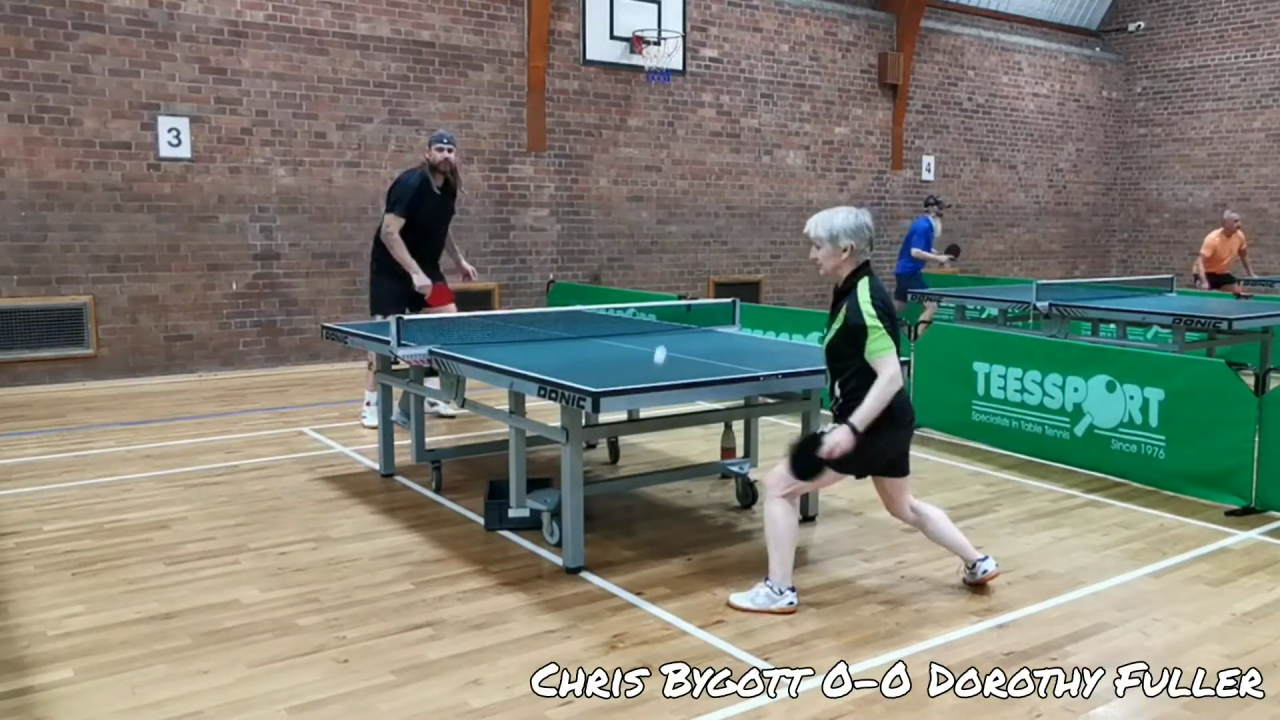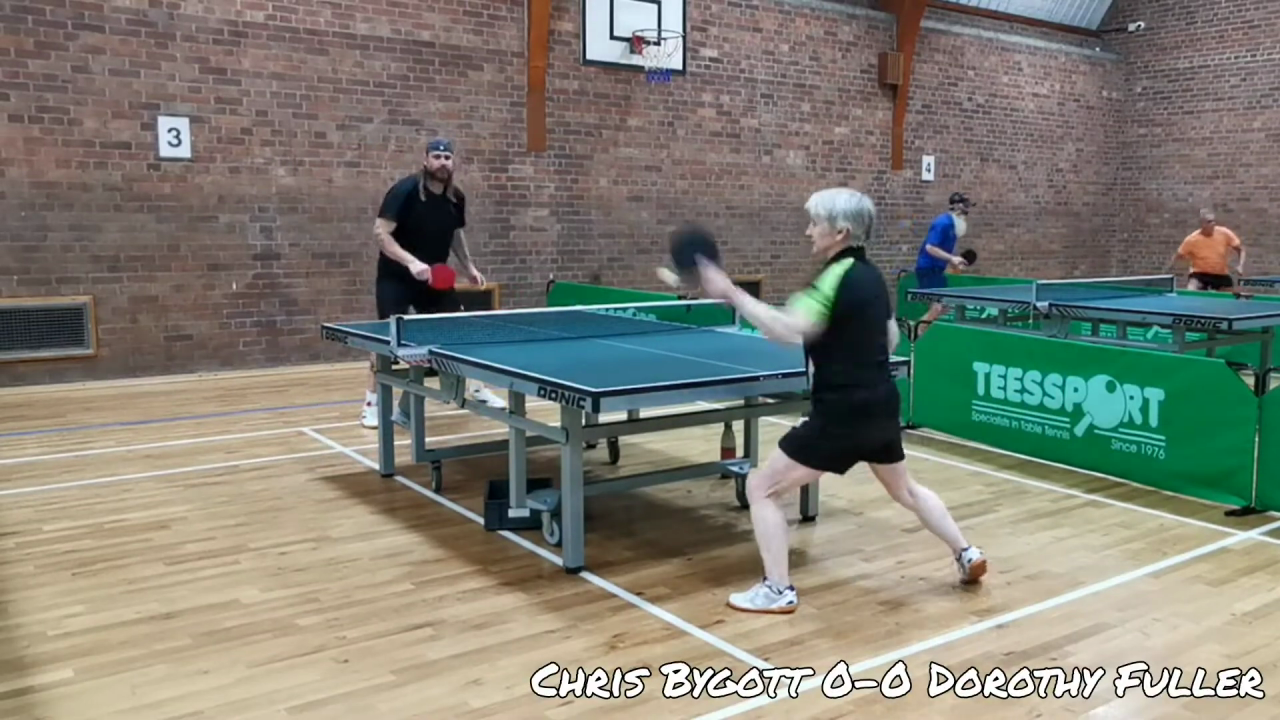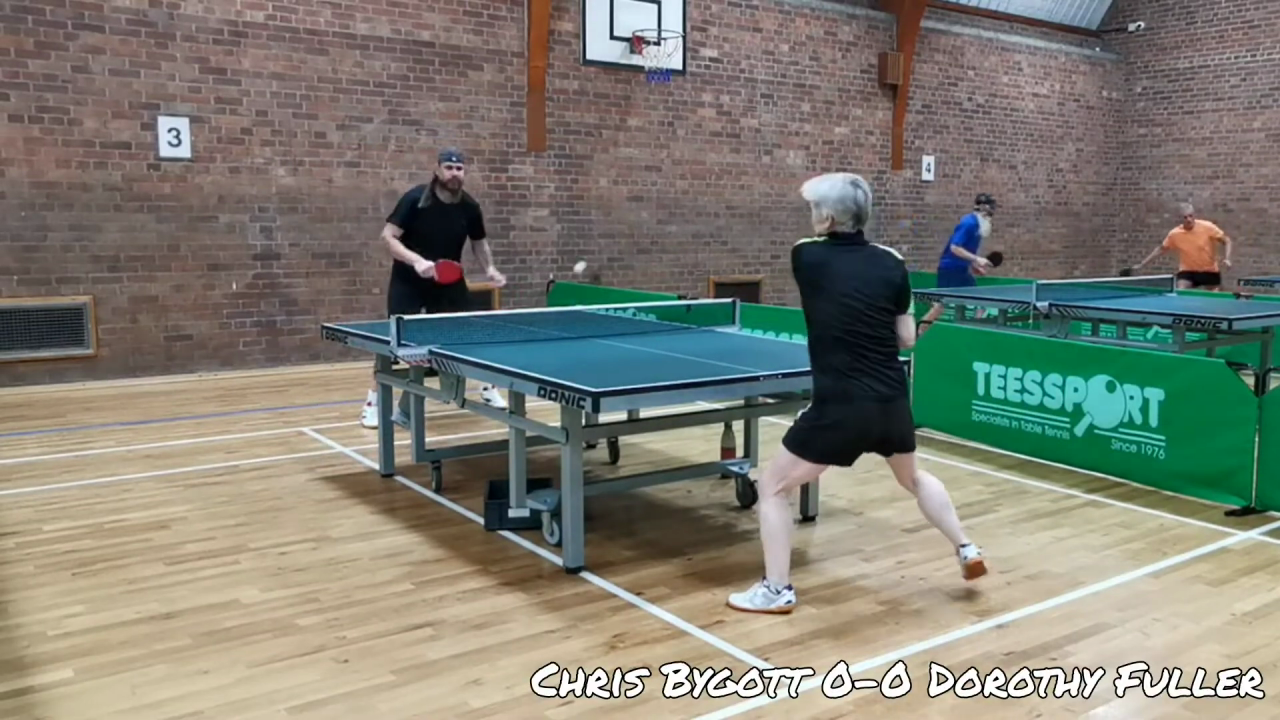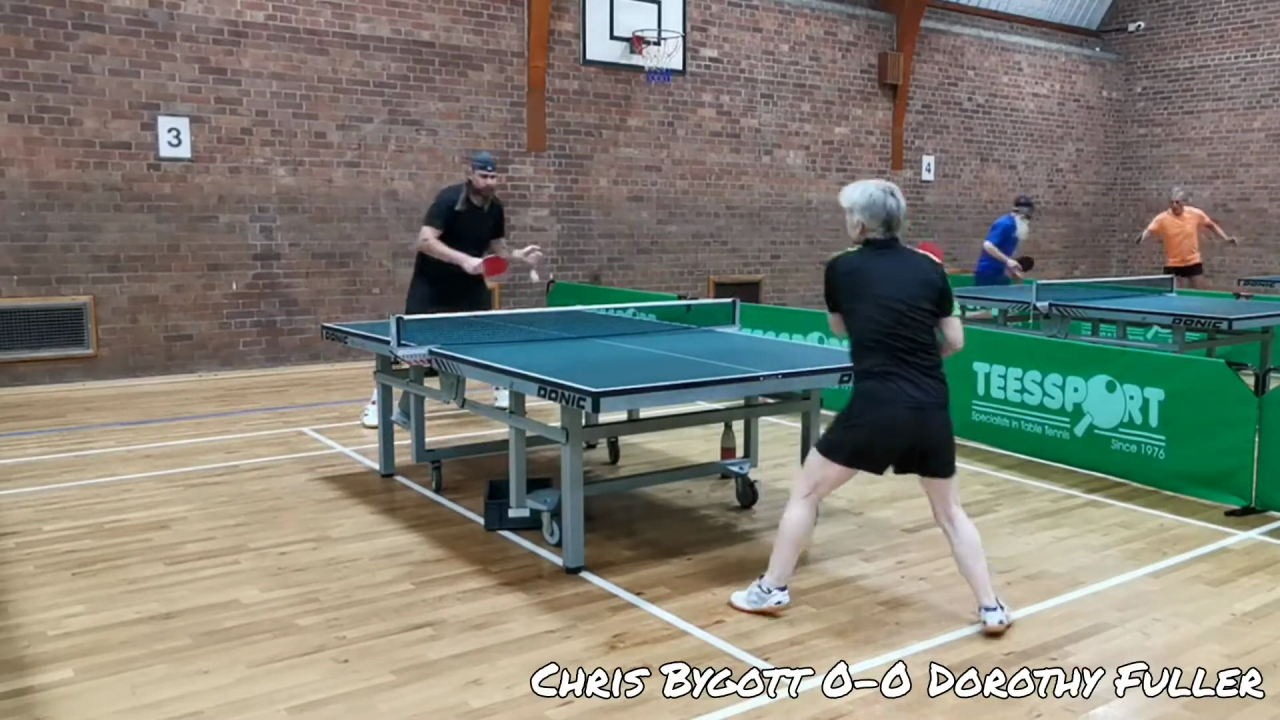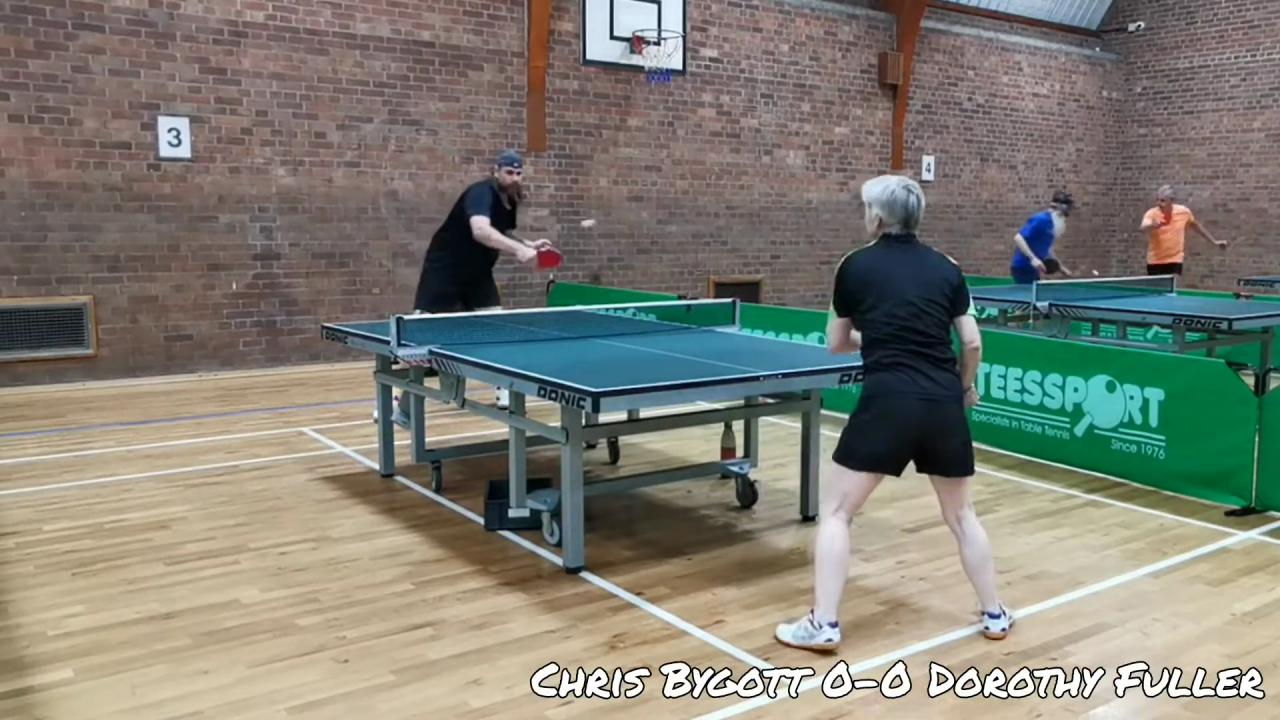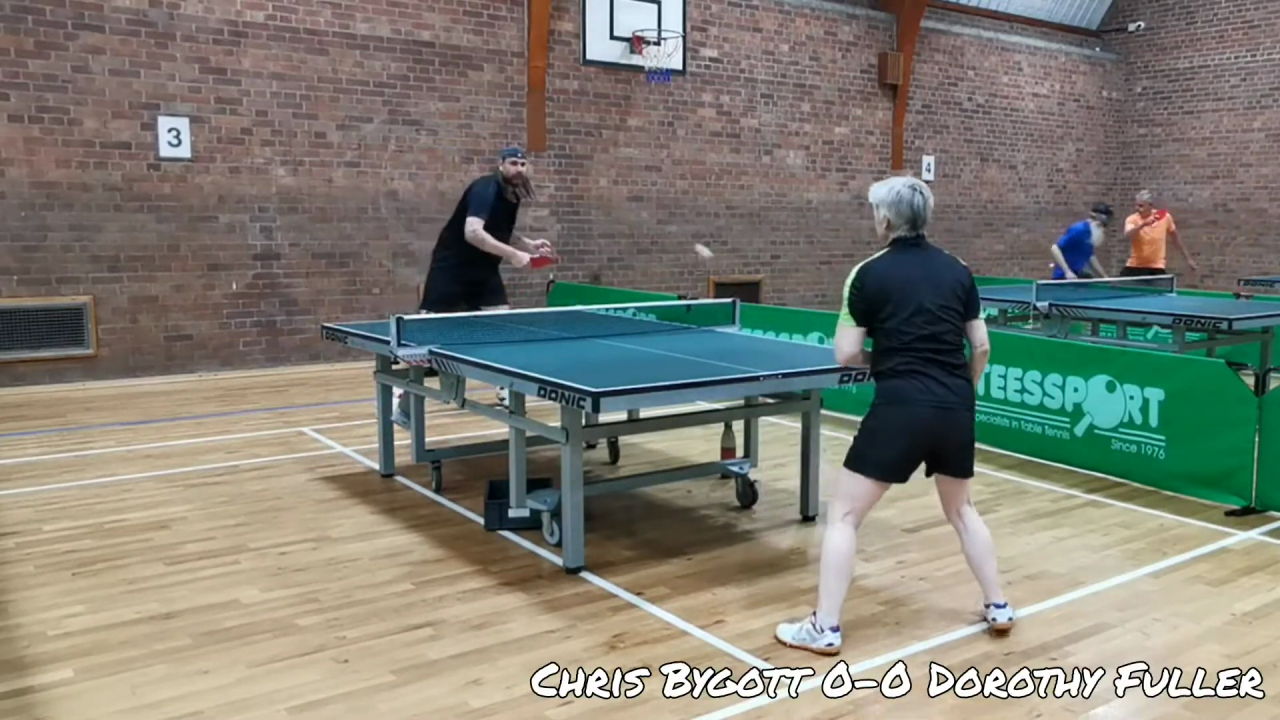
dt=0.2s
person 1, frame 1
left shoulder: (862, 301)
right shoulder: (854, 289)
left elbow: (891, 378)
left wrist: (850, 428)
right wrist: (846, 400)
left hip: (874, 424)
right hip: (892, 421)
left knee: (777, 487)
right knee: (903, 505)
left ankle: (780, 590)
right ankle: (978, 563)
person 1, frame 2
left shoulder: (840, 278)
right shoulder: (870, 275)
left elbow: (788, 329)
right elbow: (891, 338)
left wrist: (731, 293)
left hip: (844, 414)
right hip: (880, 408)
left knee: (762, 487)
right knee: (905, 488)
left ankle: (778, 589)
right ankle: (966, 553)
person 1, frame 3
left shoulder: (807, 255)
right shoulder: (891, 264)
right elbow: (906, 338)
left hip: (840, 404)
right hip: (891, 398)
left knee: (773, 485)
right knee: (913, 478)
left ankle: (776, 589)
right ankle: (966, 550)
person 1, frame 4
left shoulder: (841, 269)
right shoulder: (930, 269)
right elbow: (954, 342)
left hip: (875, 405)
right hip: (930, 406)
left knee: (804, 492)
right knee: (949, 510)
left ankle: (772, 589)
right ankle: (991, 608)
person 1, frame 5
left shoulder: (855, 266)
right shoulder: (945, 268)
left elbow: (836, 342)
right elbow: (972, 342)
right wrist: (966, 384)
left hip: (887, 401)
right hip: (944, 403)
left knee: (835, 511)
right knee: (960, 514)
left ankle: (823, 624)
right ankle: (995, 614)
person 1, frame 6
left shoulder: (869, 274)
right shoulder: (957, 270)
left elbow: (845, 354)
right elbow: (981, 346)
left hip: (900, 407)
right hip: (955, 408)
left knee: (843, 515)
right knee: (960, 510)
left ankle: (825, 627)
right ankle: (997, 605)
person 2, frame 1
left shoulder: (450, 188)
right shoulder: (410, 183)
right elbow: (388, 232)
left wrist: (459, 261)
right wrist: (415, 273)
left hip: (427, 269)
right hip: (391, 270)
left ankle: (433, 395)
right ankle: (371, 402)
person 2, frame 2
left shoulder: (456, 198)
right shoulder: (405, 190)
right elbow: (380, 233)
left wrist: (469, 267)
right wrist: (410, 262)
left hip: (435, 277)
right hip: (397, 276)
left ankle: (480, 390)
right ankle: (372, 403)
person 2, frame 3
left shoulder: (470, 207)
right shoulder: (415, 199)
left elbow: (479, 243)
right elbow: (387, 237)
left wrist: (489, 269)
right wrist: (417, 261)
left hip: (448, 281)
right hip: (409, 280)
left ankle: (489, 390)
right ankle: (372, 403)
person 2, frame 4
left shoulder: (495, 208)
right shoulder: (448, 199)
left elbow: (496, 244)
right elbow: (425, 240)
left wrist: (518, 255)
right wrist: (463, 259)
left hip: (470, 281)
right hip: (432, 279)
left ankle: (501, 392)
right ankle: (377, 402)
person 2, frame 5
left shoulder: (511, 201)
right shoulder: (480, 193)
right elbow: (480, 230)
left wrist: (529, 245)
right wrist: (517, 250)
left hip: (478, 274)
right hip: (444, 270)
left ankle: (504, 391)
person 2, frame 6
left shoulder: (514, 196)
right shoulder: (485, 189)
right elbow: (473, 233)
left wrist: (529, 243)
right wrist: (514, 254)
left hip: (484, 272)
right hip: (450, 268)
left ankle: (506, 390)
right ankle: (399, 393)
